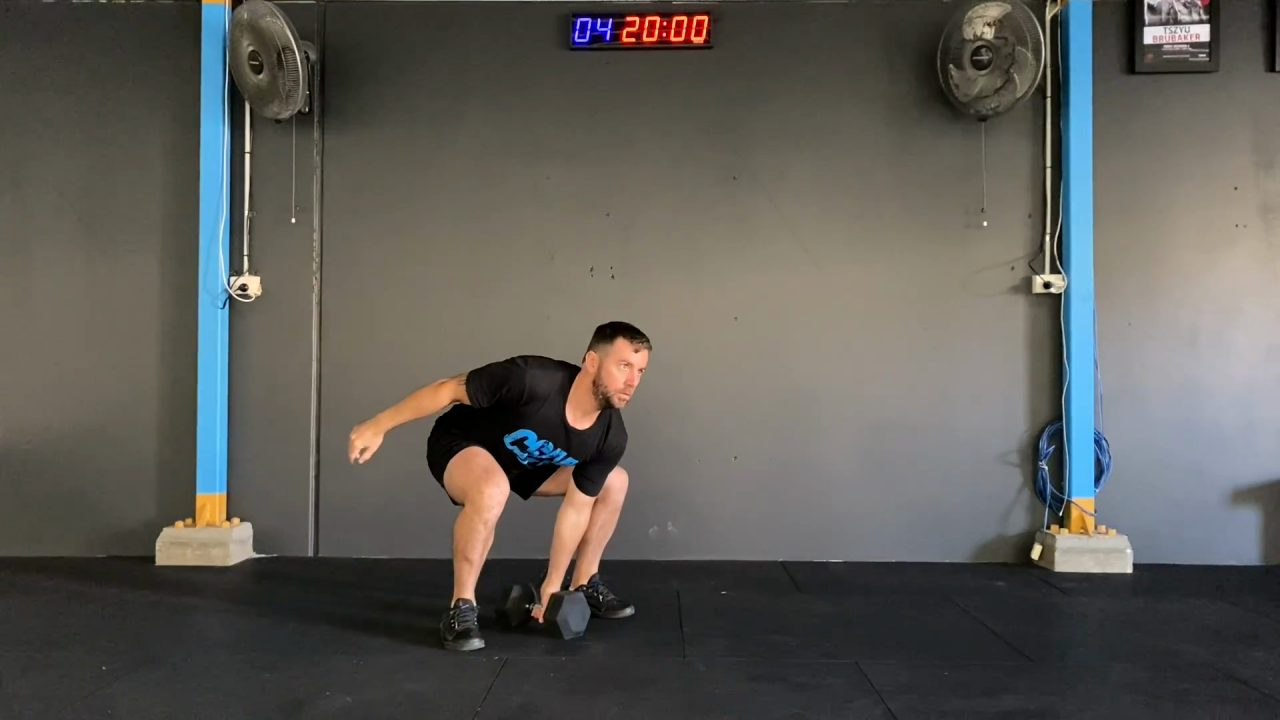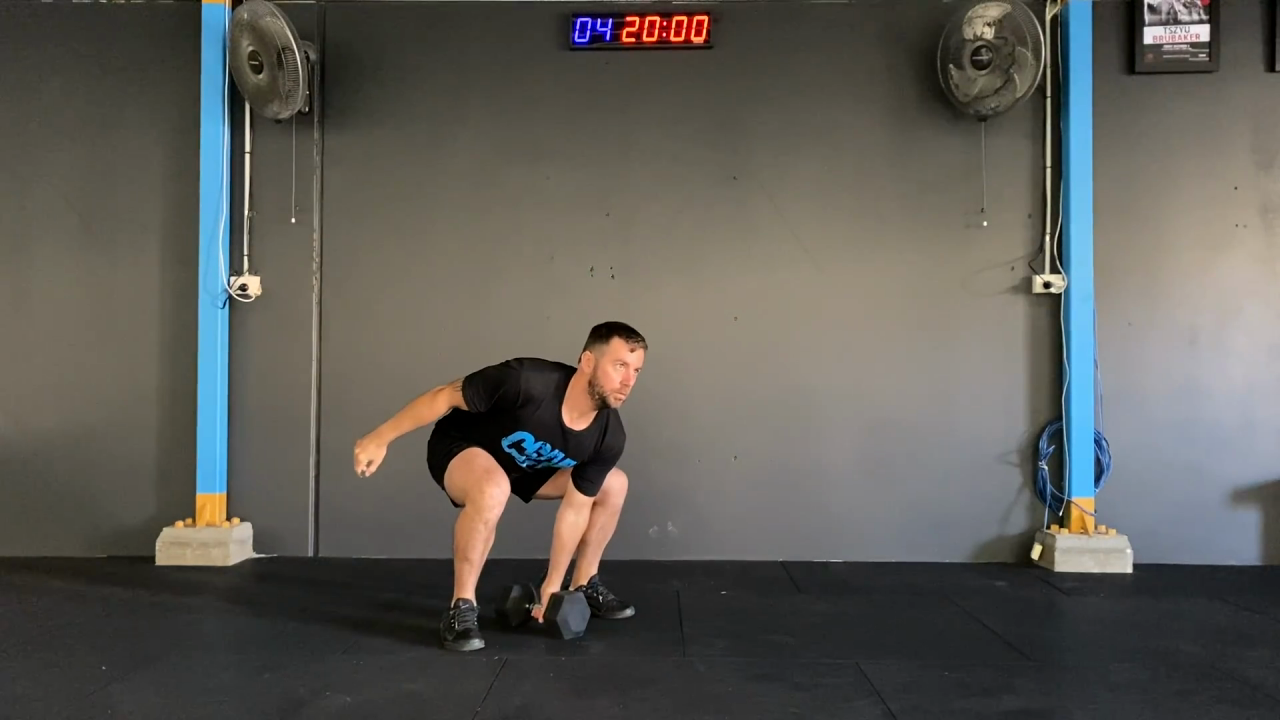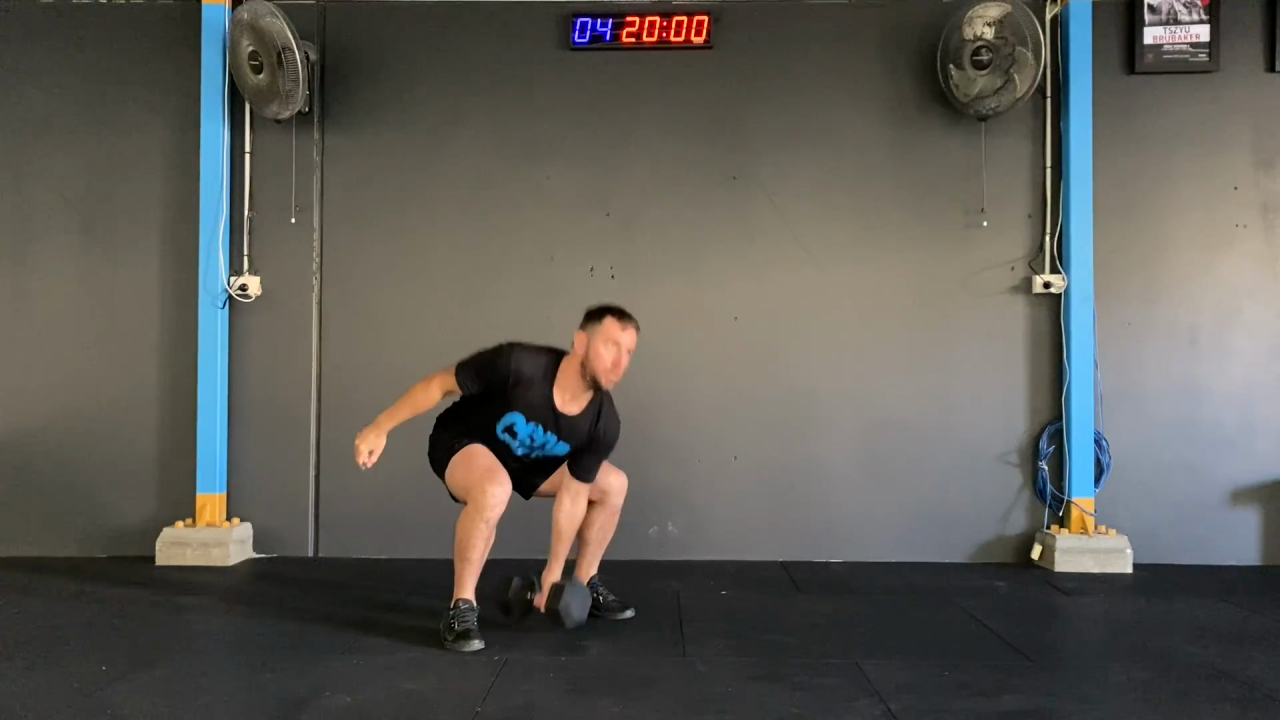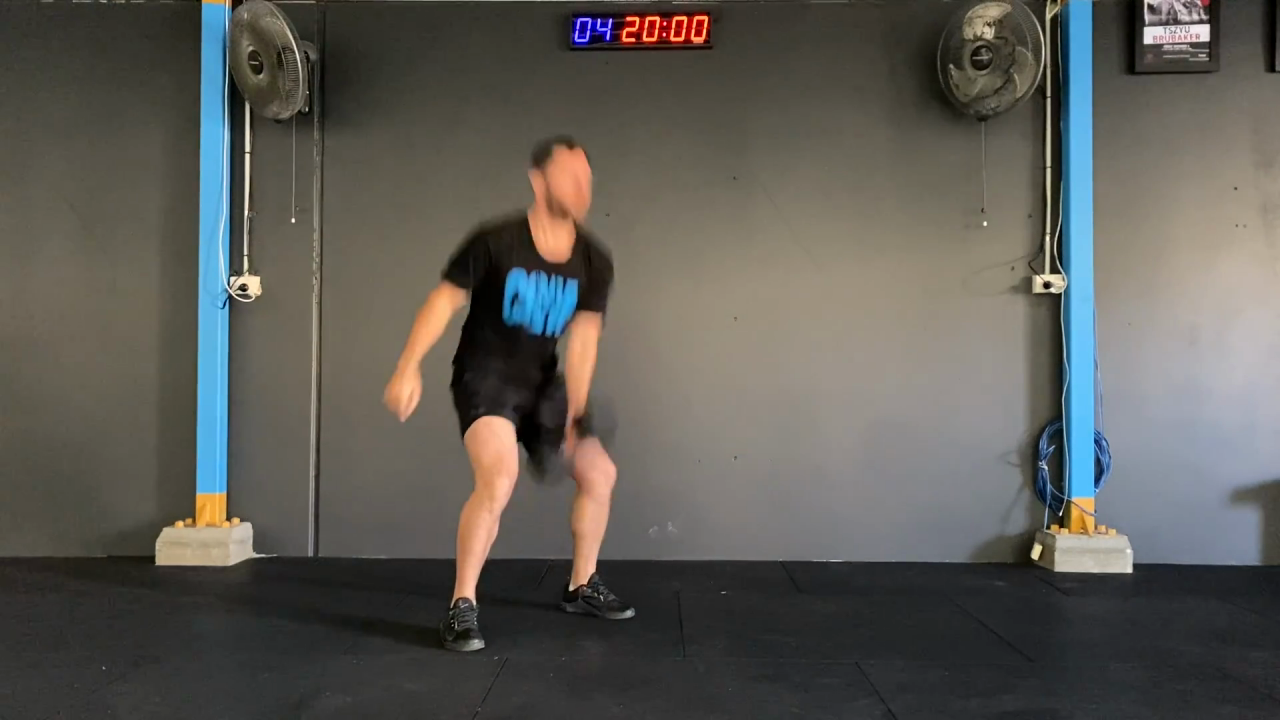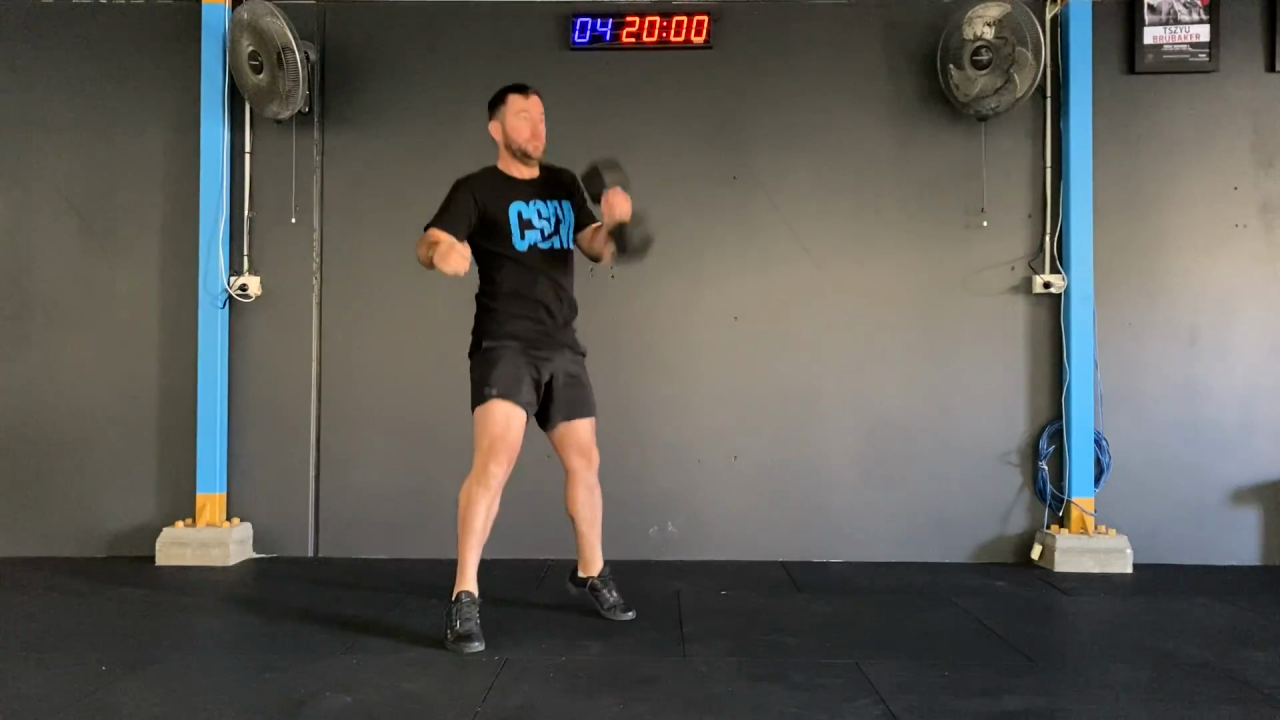
dt=0.3s
person 1, frame 1
left shoulder: (610, 437)
right shoulder: (532, 380)
left elbow: (578, 506)
right elbow: (448, 389)
left wrist: (552, 585)
right wrist: (379, 425)
left hip: (525, 461)
right hip: (460, 442)
left knee: (614, 483)
right knee: (491, 490)
left ankle: (584, 584)
right ankle: (461, 608)
person 1, frame 2
left shoulder: (608, 437)
right shoulder: (527, 382)
left elbow: (576, 506)
right elbow: (445, 397)
left wrist: (552, 586)
right wrist: (381, 438)
left hip: (524, 464)
right hip: (460, 446)
left knee: (614, 485)
right knee: (492, 490)
left ankle: (583, 586)
right ankle: (462, 608)
person 1, frame 3
left shoulder: (602, 422)
right shoulder: (518, 366)
left elbow: (573, 493)
right elbow: (440, 383)
left wrist: (554, 573)
right wrist: (379, 429)
left hip: (523, 459)
right hip: (460, 442)
left knee: (613, 485)
right knee: (494, 489)
left ankle: (585, 585)
right ankle: (462, 608)
person 1, frame 4
left shoulder: (595, 264)
right shoulder: (496, 244)
left elbow: (583, 339)
right elbow: (444, 301)
left wrist: (576, 414)
right wrist: (408, 368)
left hip: (541, 384)
right hip: (484, 380)
left knee: (599, 475)
right knee: (497, 482)
left ankle: (583, 585)
right ankle: (463, 604)
person 1, frame 5
left shoulder: (564, 183)
right shoulder: (477, 189)
left elbow: (595, 247)
right elbow: (427, 245)
left wrist: (611, 221)
right wrist: (441, 251)
left hip: (562, 347)
right hip: (505, 346)
left knee: (584, 462)
right knee: (494, 464)
left ankle: (592, 573)
right ankle: (464, 598)
